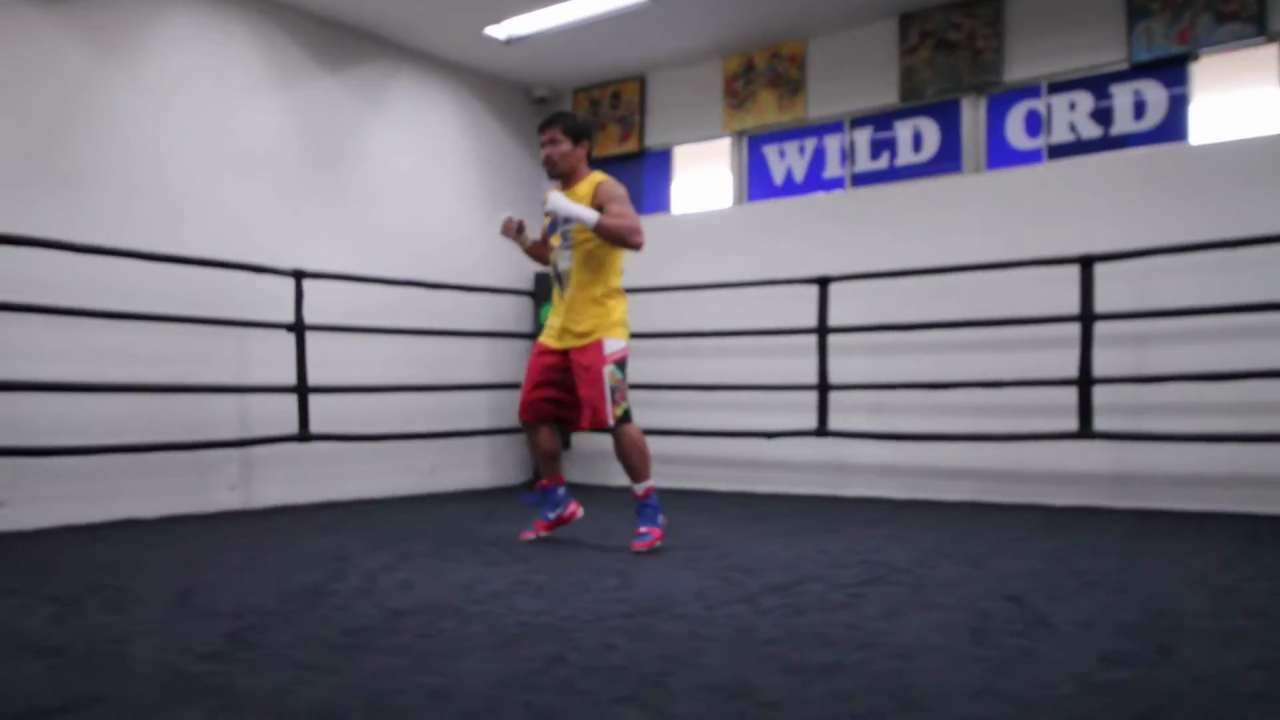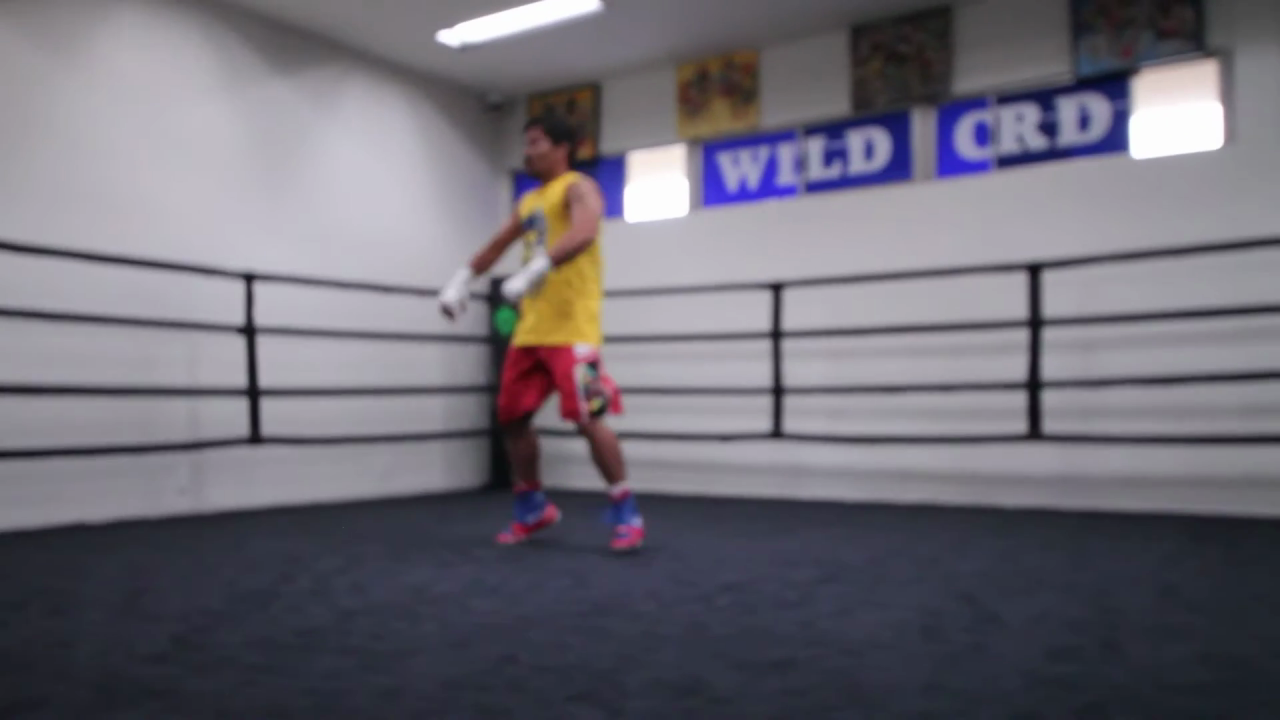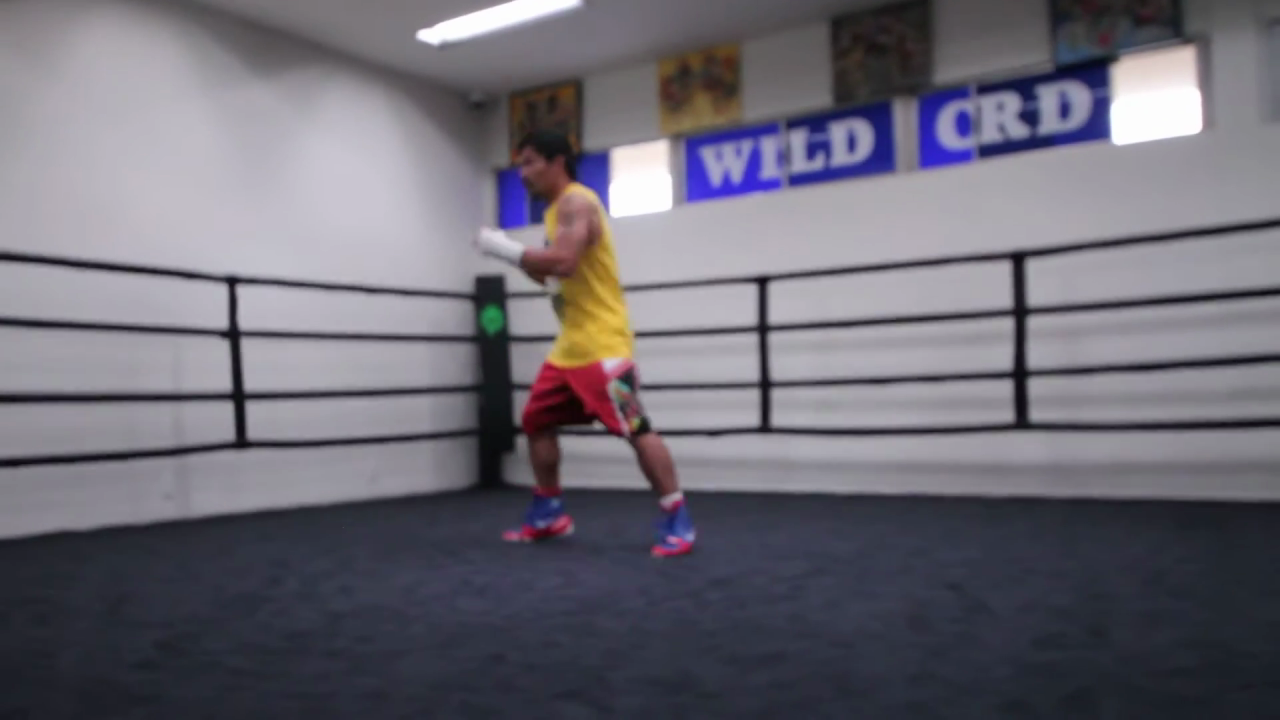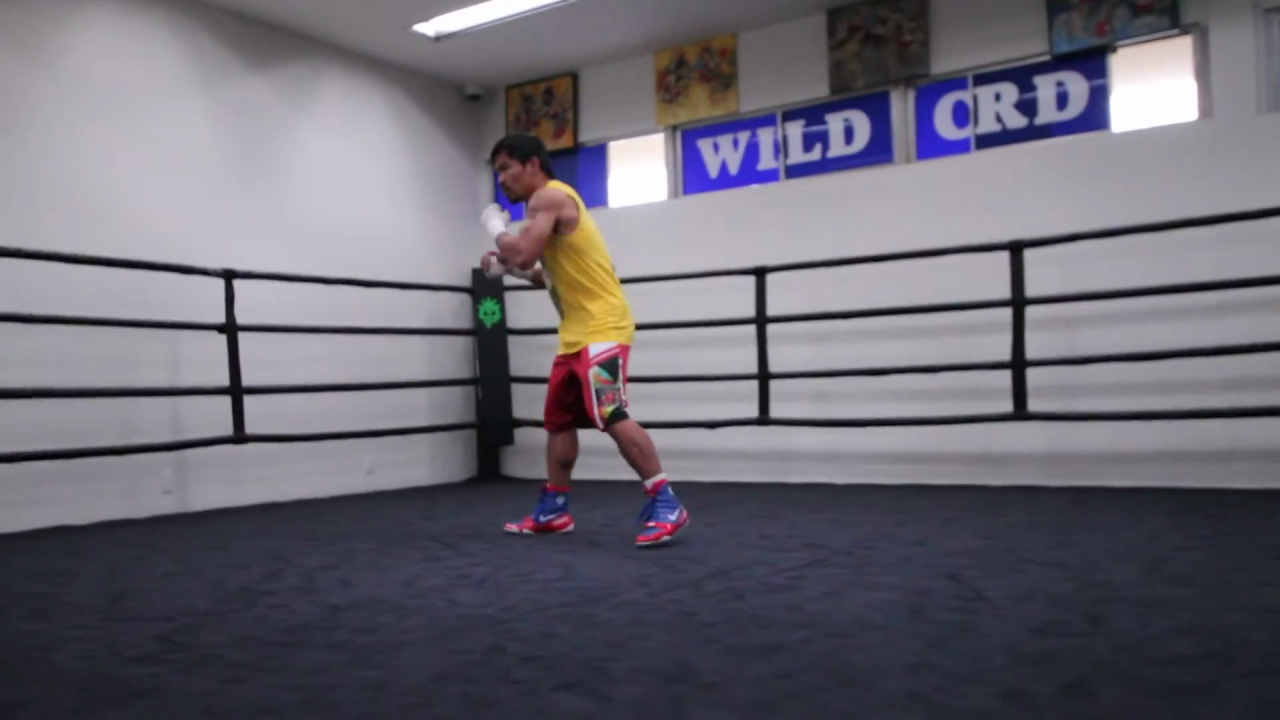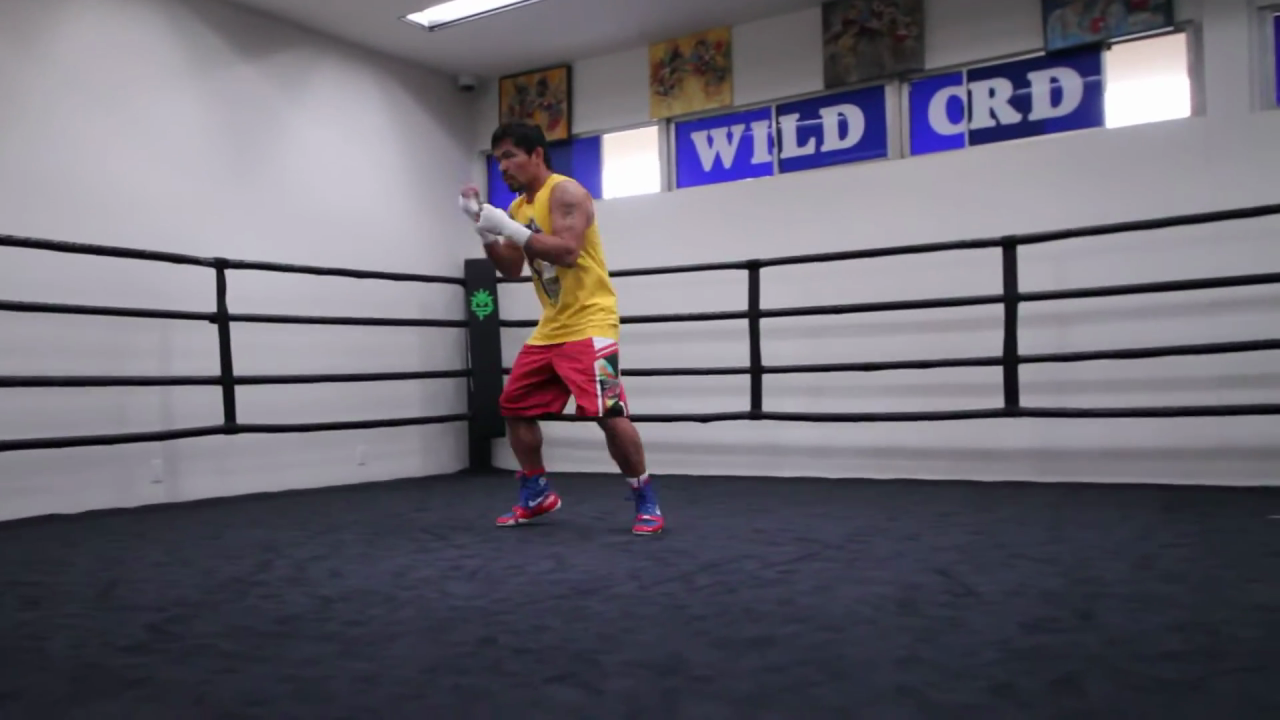
dt=0.4s
person 1, frame 1
left shoulder: (605, 188)
right shoulder: (555, 196)
left elbow: (634, 236)
left wrist: (577, 213)
right wrist: (522, 237)
left hip: (599, 328)
right hip: (558, 330)
left knee: (618, 420)
right knee: (534, 415)
left ankle: (649, 513)
right ankle: (556, 502)
person 1, frame 2
left shoulder: (578, 188)
right shoulder: (529, 202)
left elbow: (585, 235)
right elbow: (498, 246)
left wrist: (533, 272)
right wrist: (460, 281)
left hip: (573, 328)
right hip: (531, 329)
left knee: (590, 418)
right knee: (512, 417)
left ankle: (626, 512)
right ankle: (532, 509)
person 1, frame 3
left shoulder: (577, 202)
right shoulder: (555, 211)
left elbow: (561, 263)
left wrist: (505, 247)
right wrist: (514, 257)
left hip: (602, 342)
right hip: (570, 345)
left knee: (635, 429)
right knee: (536, 424)
left ankle: (678, 522)
right ankle: (548, 515)
person 1, frame 4
left shoulder: (549, 197)
right shoulder: (543, 205)
left elbow: (521, 251)
left wrist: (495, 227)
right wrist: (507, 267)
left hip: (600, 326)
right hip: (577, 332)
left knee: (613, 416)
right knee: (558, 420)
left ankle: (665, 505)
right ankle: (553, 509)
person 1, frame 5
left shoulder: (566, 191)
right shoulder: (518, 206)
left elbow: (567, 253)
right elbow: (510, 269)
left wrist: (511, 228)
right wrist: (484, 224)
left hip: (589, 323)
right hip: (551, 328)
left knee: (608, 411)
right knee: (514, 406)
left ankle: (646, 500)
right ankle: (537, 493)
